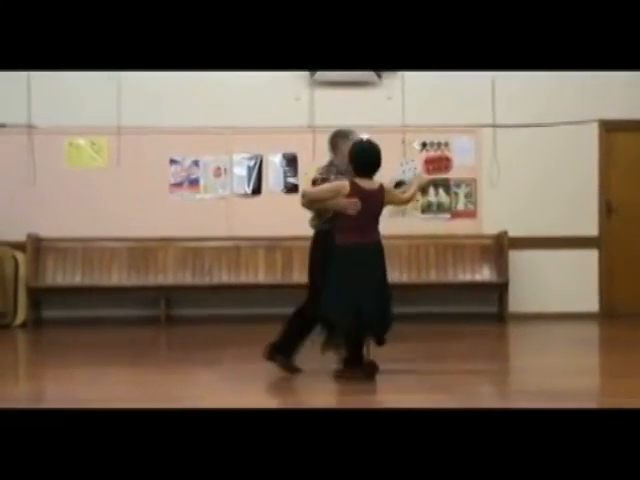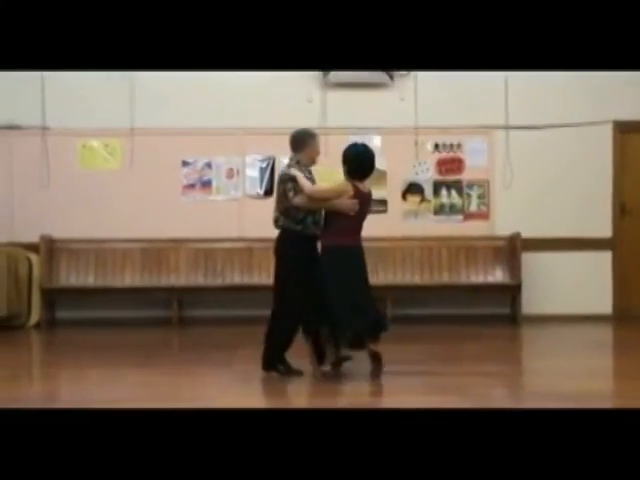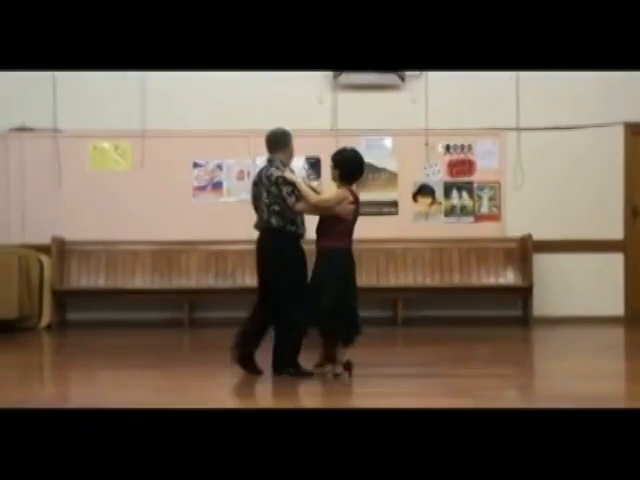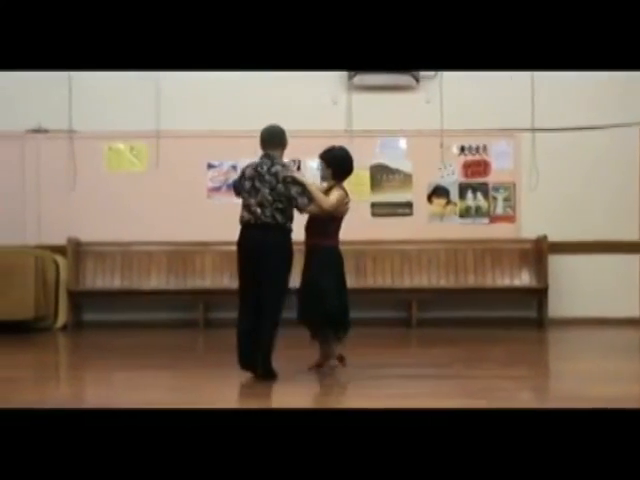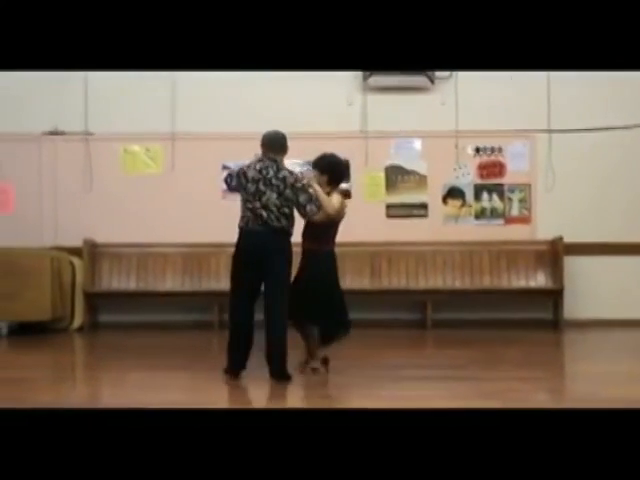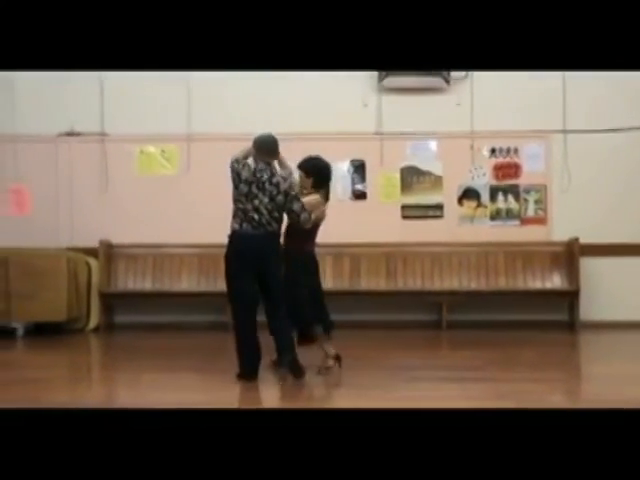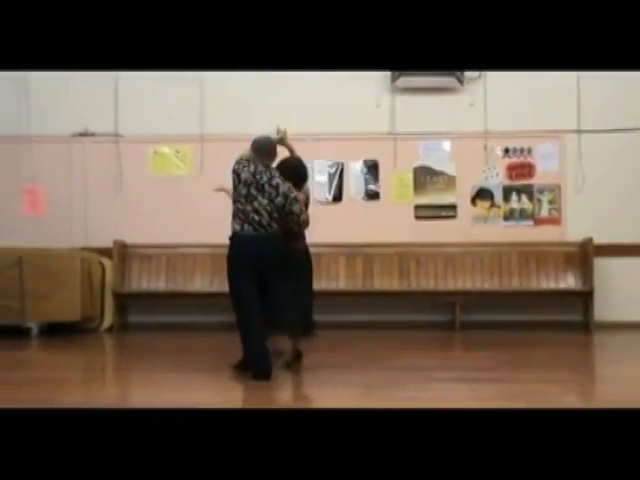
dt=0.3s
person 1, frame 1
left shoulder: (349, 174)
right shoulder: (328, 174)
right elbow: (309, 200)
right wrist: (338, 204)
right hip: (328, 244)
right knee: (318, 302)
right ankle: (280, 350)
person 1, frame 2
left shoulder: (299, 172)
right shoulder: (293, 173)
right elbow: (299, 200)
right wrist: (337, 204)
left hip: (303, 243)
right hip: (295, 244)
left knee: (314, 300)
right knee: (291, 304)
left ankle: (323, 354)
right ankle: (274, 358)
person 1, frame 3
left shoulder: (262, 174)
right shoulder: (280, 174)
right elbow: (296, 205)
right wrist: (336, 209)
left hip: (268, 241)
right hip: (285, 244)
left knee: (269, 300)
right knee: (293, 303)
left ankle: (245, 349)
right ankle: (287, 361)
person 1, frame 4
left shoulder: (248, 170)
right shoulder: (286, 173)
left elbow: (238, 189)
right elbow: (305, 205)
left hip: (249, 236)
right hip: (275, 239)
left knee: (249, 299)
right knee: (271, 302)
left ankle: (249, 357)
right ankle: (262, 363)
person 1, frame 5
left shoulder: (248, 173)
right shoulder: (292, 179)
left elbow: (228, 178)
right elbow: (312, 213)
left wrist: (256, 161)
left hip: (249, 241)
right hip: (278, 244)
left knee: (242, 304)
right knee: (277, 306)
left ankle: (236, 363)
right ankle: (278, 367)
person 1, frame 6
left shoulder: (242, 173)
right shoulder: (284, 184)
left elbow: (236, 159)
right elbow: (303, 220)
left wrist: (254, 149)
right wrist: (313, 210)
left hip: (241, 245)
right hip: (269, 246)
left knee: (243, 308)
right knee: (277, 304)
left ankle: (249, 367)
right ankle: (288, 357)
person 1, frame 7
left shoulder: (241, 172)
right shoulder: (282, 185)
left elbow: (242, 158)
right elbow: (301, 222)
left wrist: (257, 148)
left hip: (243, 246)
right hip: (271, 246)
left knee: (247, 306)
right knee: (262, 303)
left ankle: (261, 365)
right ankle: (252, 359)
person 2, frame 1
left shoulder: (345, 187)
right shoulder: (383, 191)
left elbow: (307, 193)
right elbow: (405, 198)
right wrist: (417, 184)
left hip: (348, 254)
right hip: (373, 253)
left knee: (342, 308)
right knee: (371, 307)
left ankle: (353, 363)
right ankle: (367, 361)
person 2, frame 2
left shoulder: (345, 189)
right shoulder: (366, 193)
left elbow: (310, 191)
left wrist: (297, 174)
left hip: (336, 255)
right hip: (354, 254)
left knee: (333, 307)
right knee: (359, 306)
right ankle: (373, 350)
person 2, frame 3
left shoulder: (343, 195)
right shoulder: (346, 195)
left elbow: (315, 201)
right elbow: (322, 203)
left wrist: (296, 180)
left hip: (333, 258)
right hip: (336, 257)
left knee: (329, 310)
right knee: (326, 309)
left ankle: (343, 362)
right ankle: (330, 354)
person 2, frame 4
left shoulder: (338, 194)
right shoulder: (328, 191)
left elbow: (326, 206)
left wrist: (305, 181)
left hip: (325, 256)
right hip: (317, 254)
left knee: (322, 307)
right knee: (314, 307)
left ankle: (334, 354)
right ankle: (326, 354)
person 2, frame 5
left shoulder: (337, 198)
right shoulder: (322, 197)
left elbow: (329, 211)
left wrist: (315, 188)
left hip: (321, 260)
right hip: (312, 258)
left knee: (313, 309)
right knee: (304, 307)
left ankle: (318, 356)
right ankle: (314, 352)
person 2, frame 6
left shoulder: (316, 200)
right shoulder: (307, 197)
right elbow: (287, 174)
right wrist: (279, 158)
left hip: (301, 260)
right hip: (295, 258)
left knee: (305, 309)
right knee: (291, 308)
left ankle: (330, 354)
person 2, frame 7
right shoulder: (303, 194)
right elbow: (302, 168)
left wrist: (228, 192)
right wrist: (287, 144)
left hip: (286, 257)
right hip: (301, 256)
left knee: (272, 303)
right knee: (297, 303)
right ankle: (297, 349)
